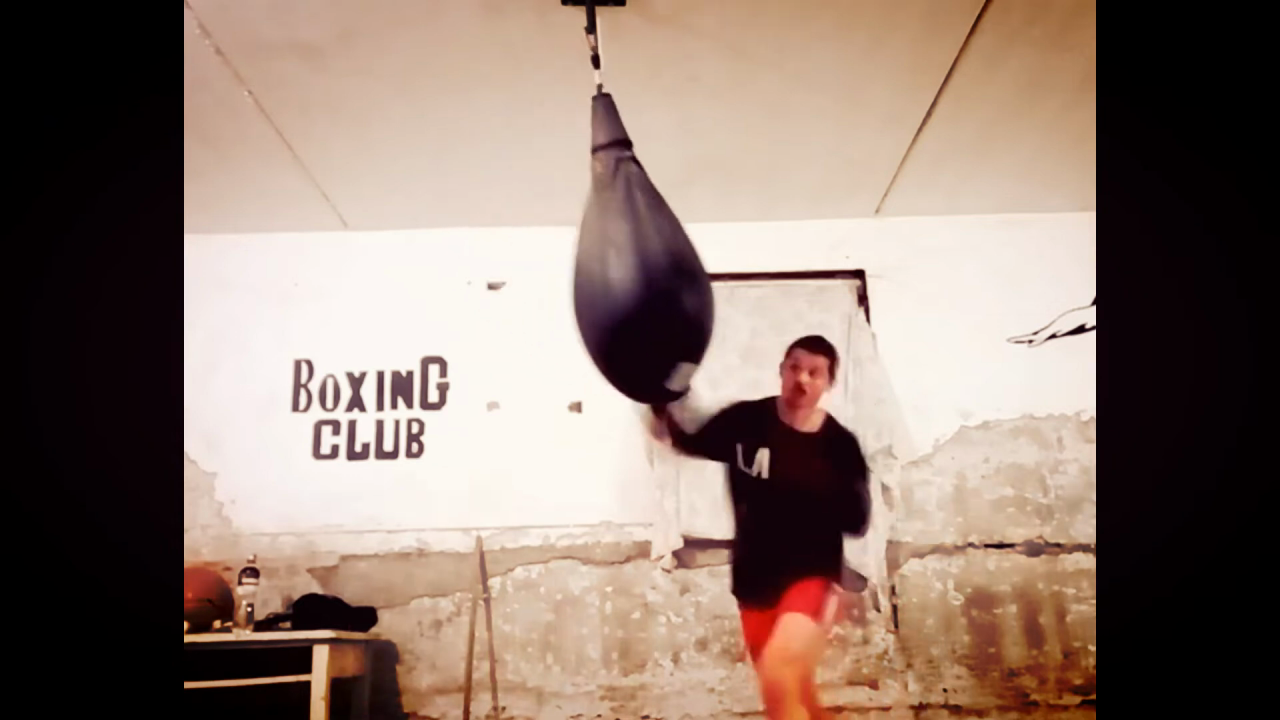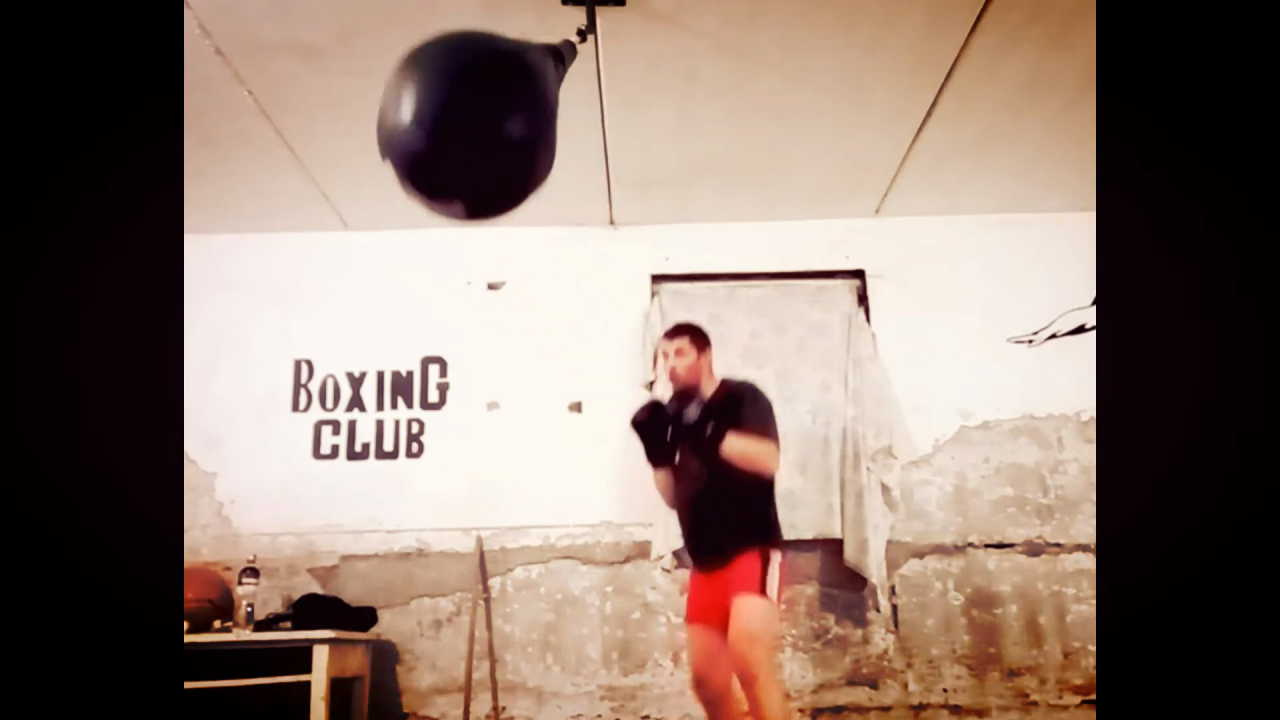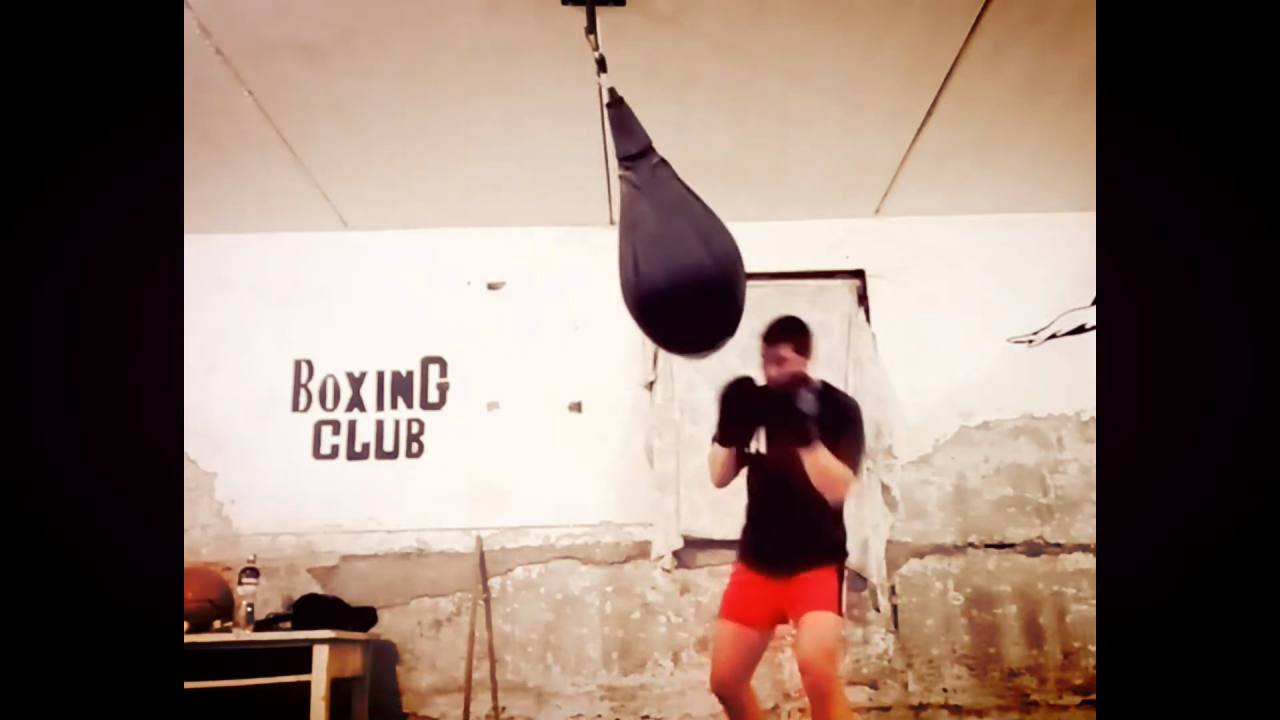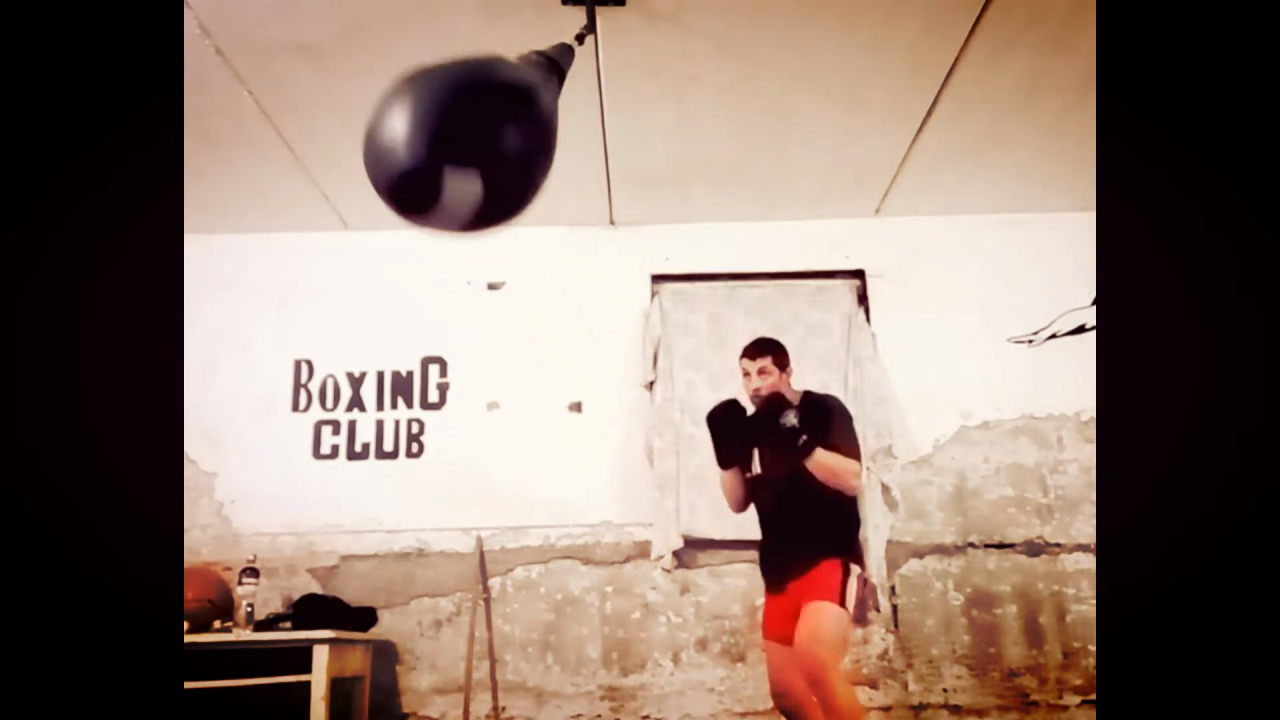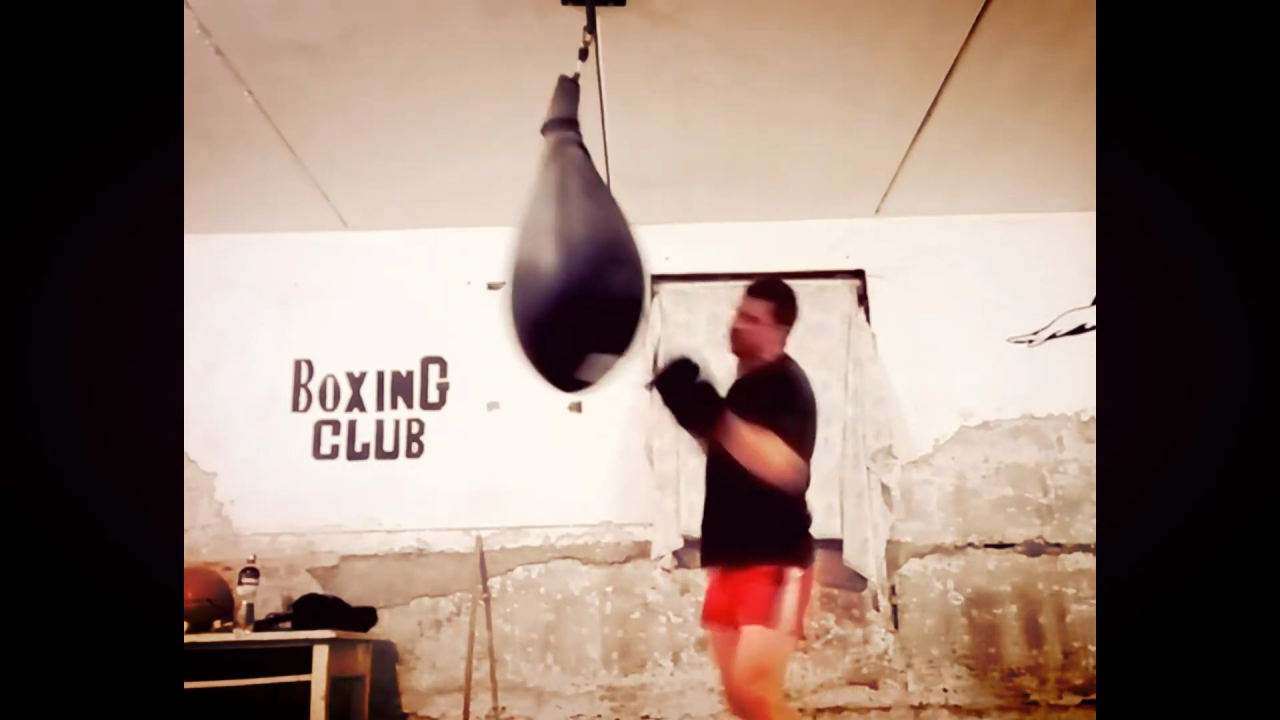
dt=1s
person 1, frame 1
left shoulder: (841, 446)
right shoulder: (744, 422)
left elbow: (852, 514)
right elbow: (672, 437)
left wrist: (853, 521)
right wrist: (662, 413)
left hip: (810, 581)
right hip: (754, 586)
left knee: (780, 680)
person 1, frame 2
left shoulder: (742, 397)
right shoulder: (678, 421)
left elbow: (767, 461)
right elbow: (674, 498)
left wrist: (709, 431)
right wrist: (655, 449)
left hip: (753, 549)
right hip: (708, 561)
left knee: (750, 660)
right knee: (707, 681)
person 1, frame 3
left shoulder: (840, 410)
right shoulder: (756, 404)
left elbow: (838, 490)
right elbow: (719, 475)
left wrist: (806, 431)
right wrist: (729, 428)
left hip: (818, 563)
right hip: (758, 561)
left knee: (817, 669)
right knee: (725, 679)
person 1, frame 4
left shoulder: (825, 410)
right shoulder: (751, 430)
left elbow: (850, 479)
right elbow: (737, 501)
left wrist: (798, 441)
right wrist: (725, 449)
left hip: (831, 561)
right hip: (781, 574)
left knee: (818, 663)
person 1, frame 5
left shoulder: (786, 384)
right shoulder: (746, 383)
left elbow: (783, 469)
right elbow: (728, 453)
left wrist: (716, 415)
right wrist: (685, 405)
left hip: (775, 564)
right hip: (732, 559)
